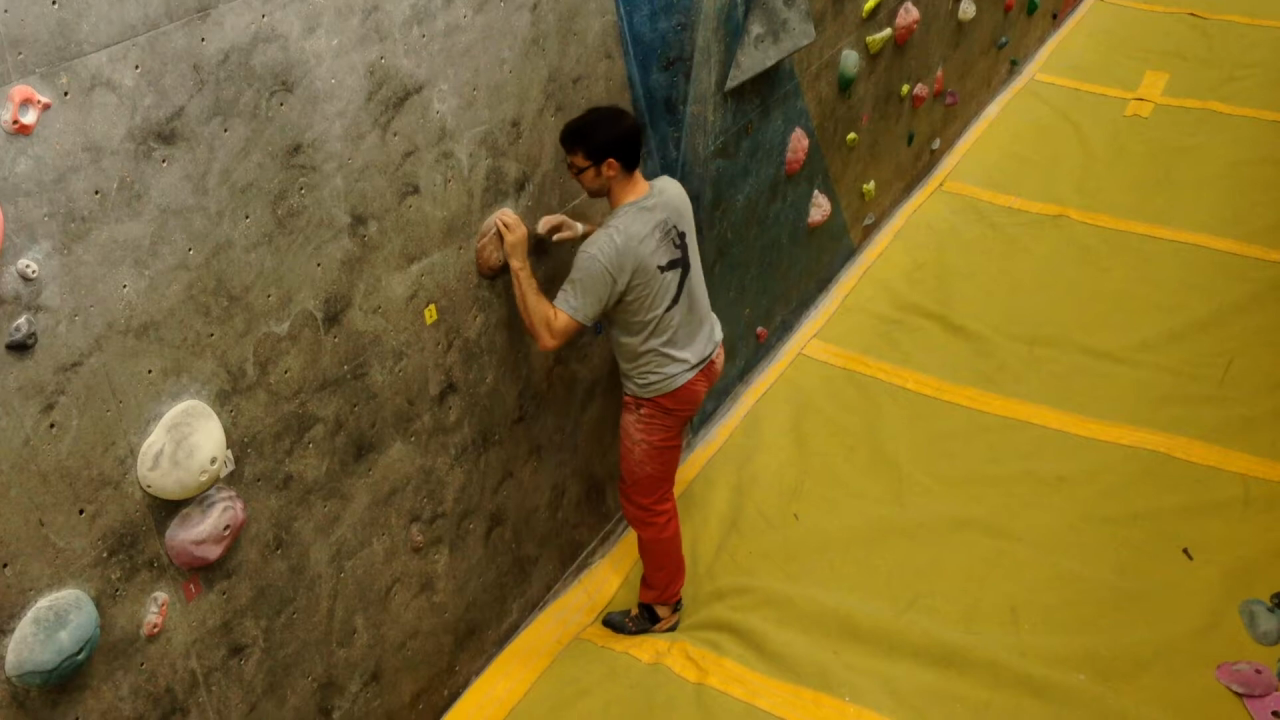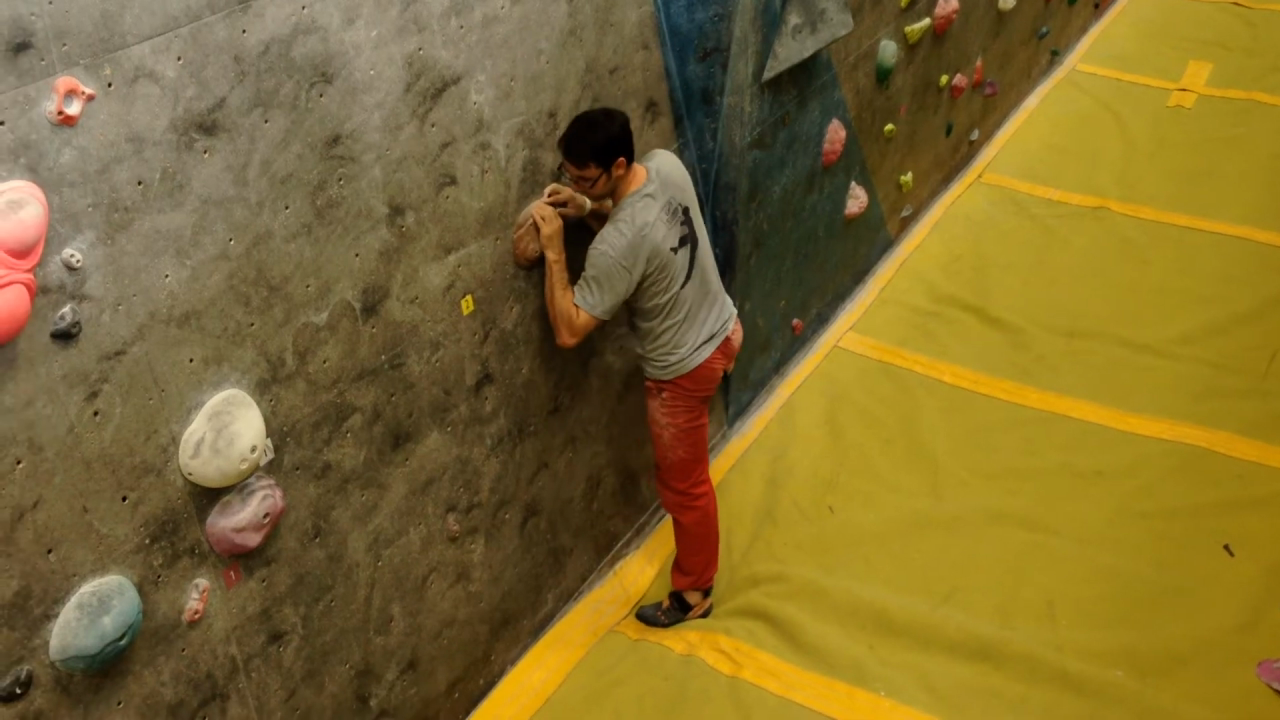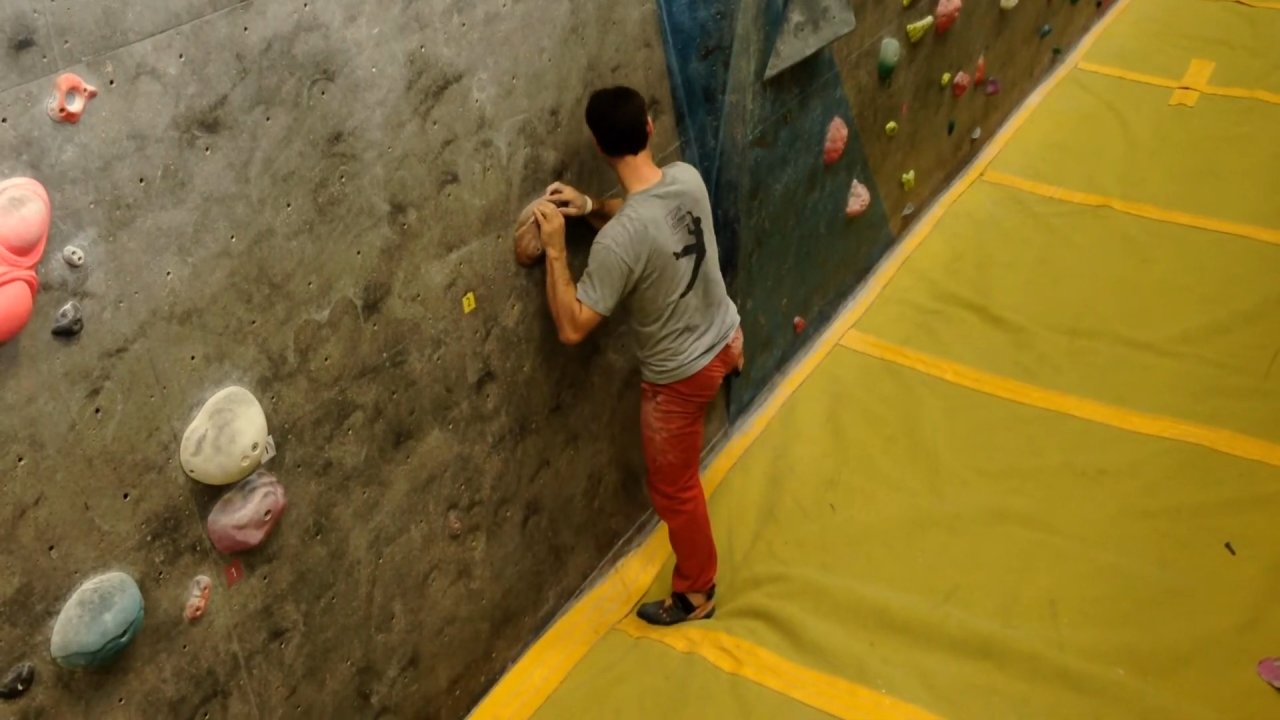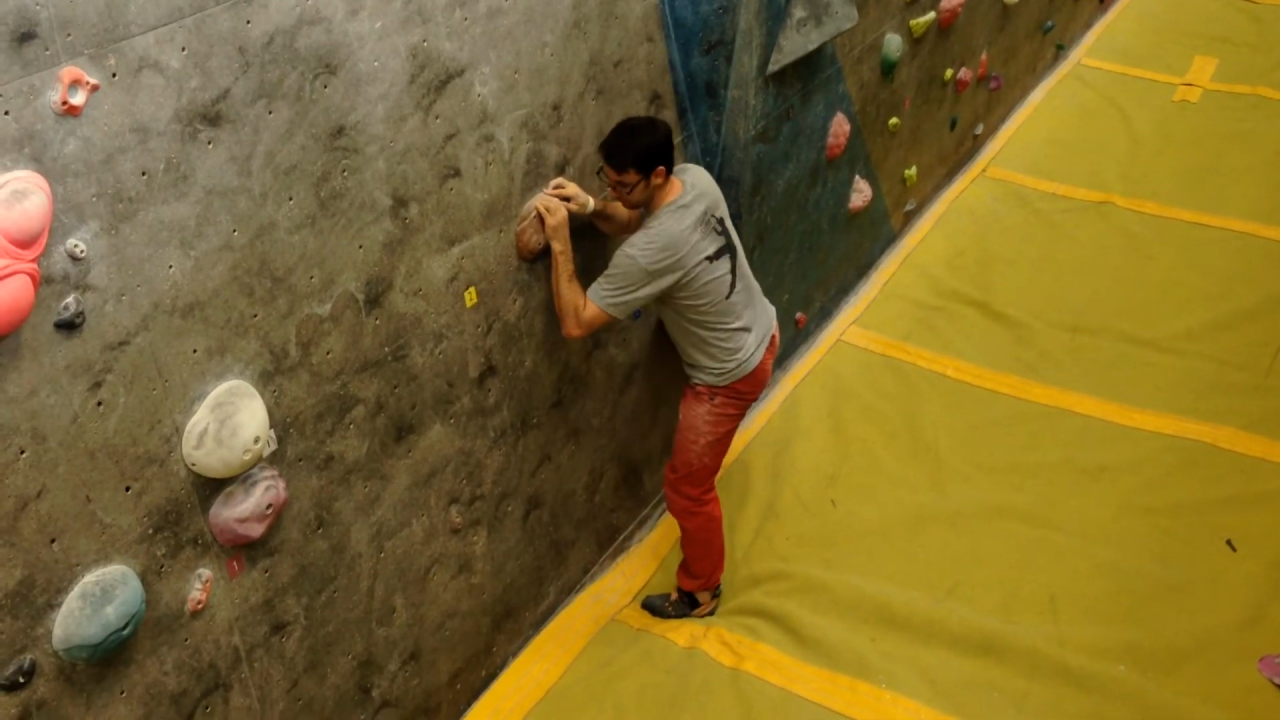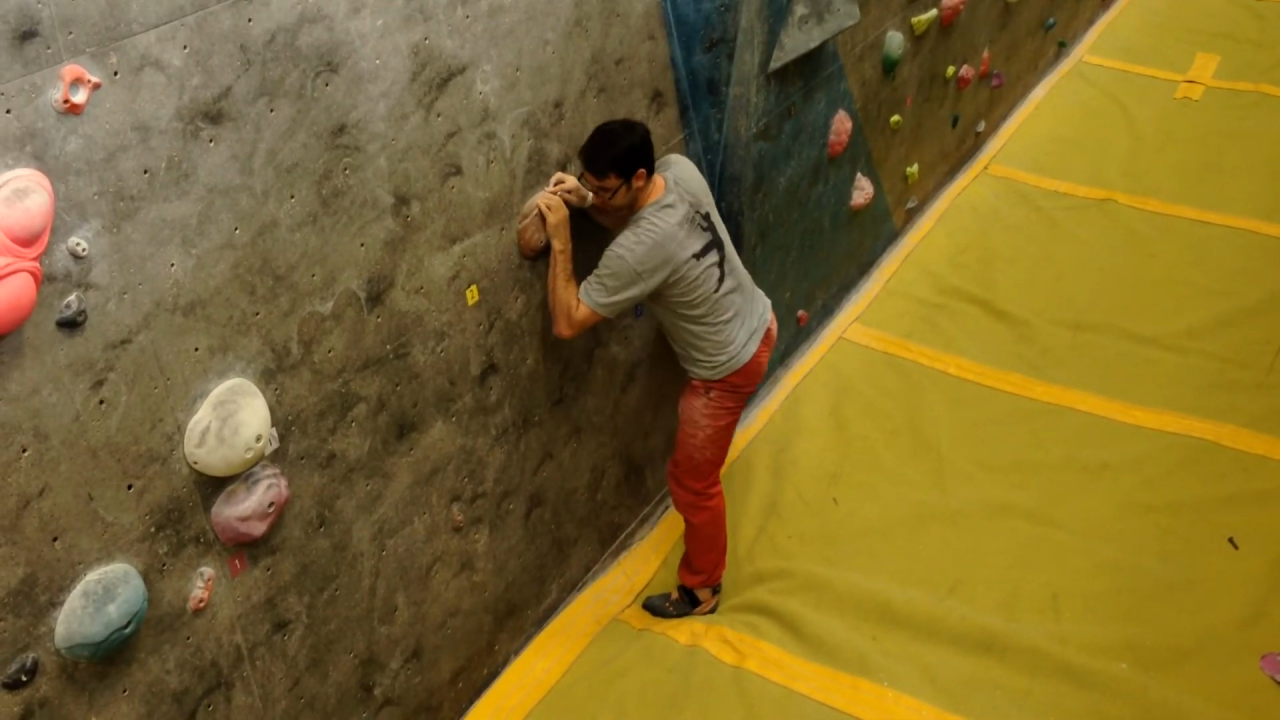
dt=1s
person 1, frame 1
left shoulder: (604, 253)
right shoulder: (672, 192)
left elbow: (549, 334)
left wrist: (519, 261)
right wrist: (585, 231)
left hip: (664, 389)
right hip: (709, 352)
left knee: (647, 502)
left ankle: (660, 607)
person 1, frame 2
left shoulder: (617, 246)
right shoulder: (666, 164)
left elbow: (569, 331)
left wrist: (554, 251)
right wrist: (587, 207)
left hip: (683, 370)
right hip: (724, 327)
left knee: (684, 487)
left ankle: (693, 594)
right ankle: (724, 372)
person 1, frame 3
left shoulder: (619, 242)
right shoulder: (687, 177)
left elbow: (573, 328)
left wrist: (555, 248)
right wrist: (591, 206)
left hip: (680, 376)
right hip: (725, 336)
left knee: (674, 490)
left ankle: (695, 594)
right ankle: (730, 369)
person 1, frame 4
left shoulder: (648, 253)
right shoulder: (696, 178)
left elbow: (576, 323)
right elbow: (639, 221)
left wrist: (560, 242)
right wrist: (590, 206)
left hip: (730, 375)
right hip: (761, 331)
left knee: (687, 488)
left ankle: (699, 591)
person 1, frame 5
left shoulder: (637, 252)
right shoulder: (679, 169)
left elbow: (566, 323)
left wrist: (560, 240)
right wrist: (587, 203)
left hip: (728, 368)
right hip: (759, 323)
left knee: (691, 482)
left ankle: (700, 589)
